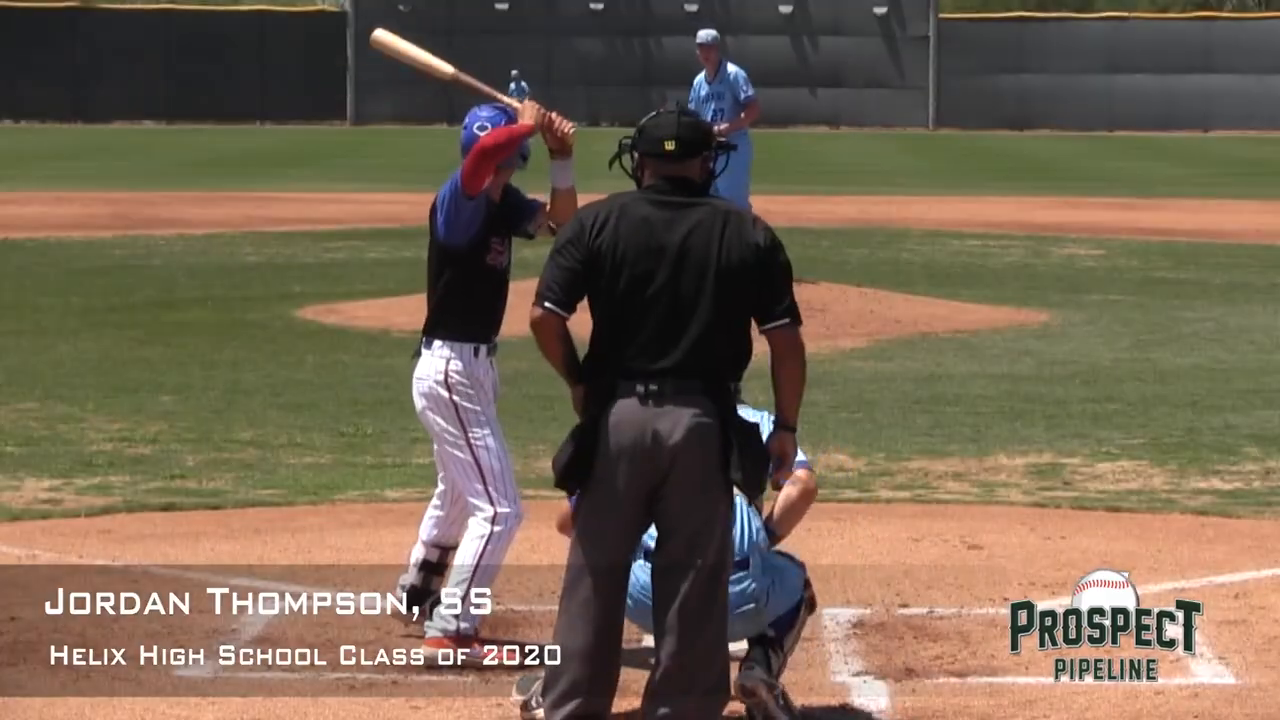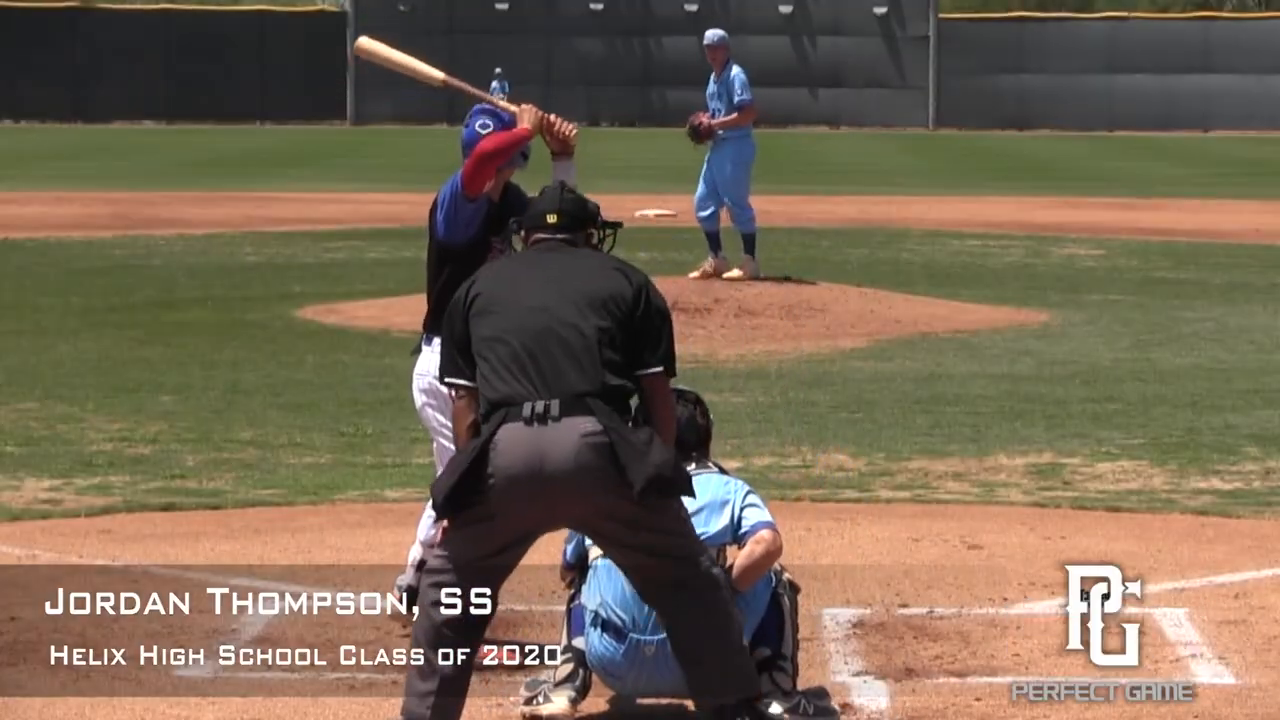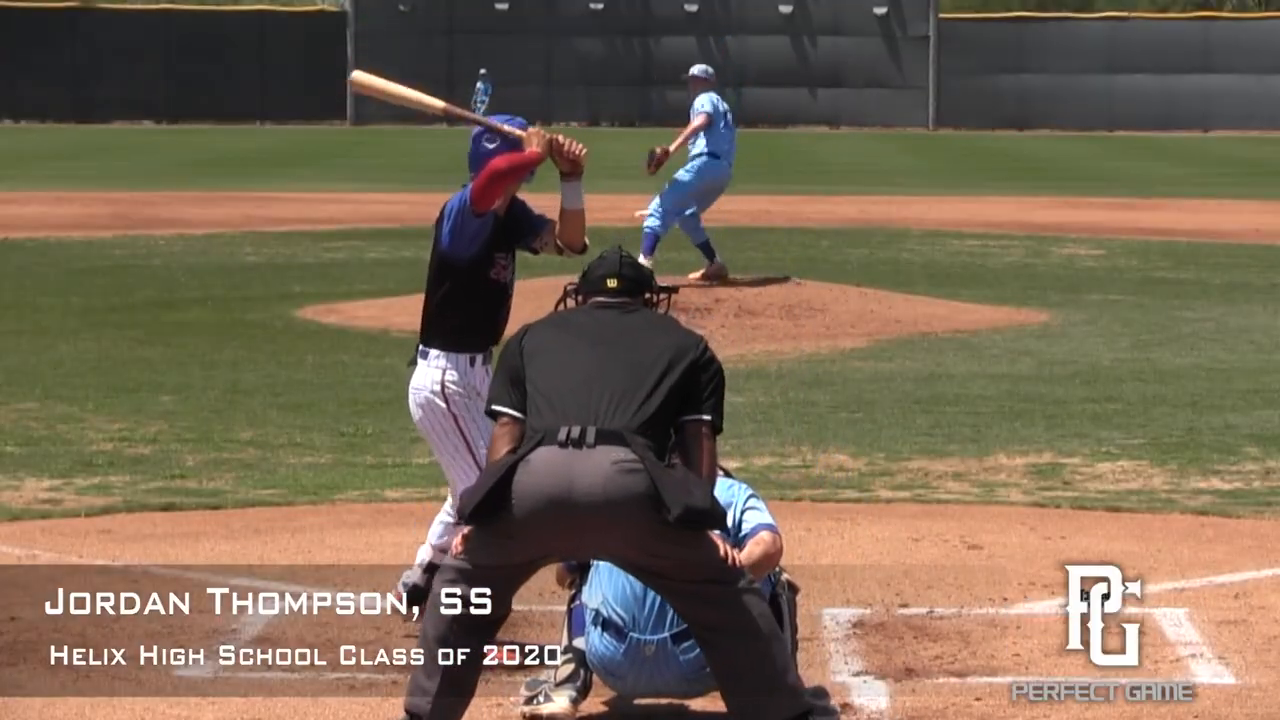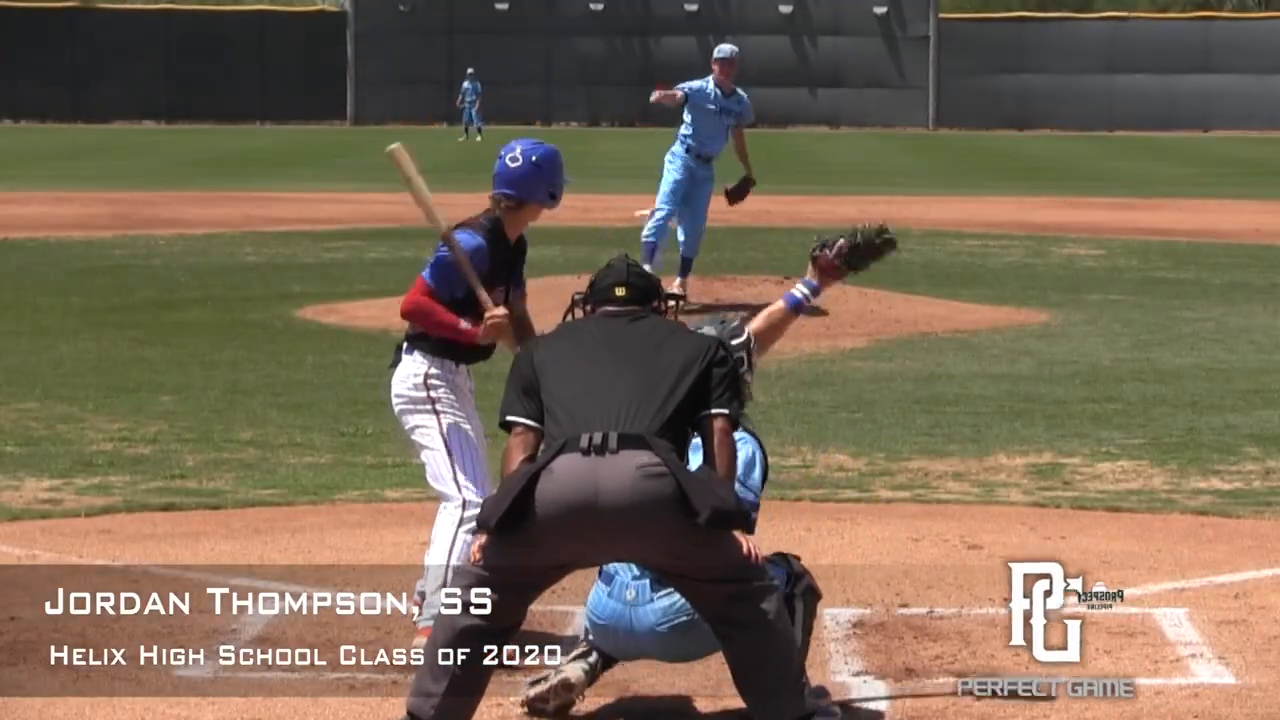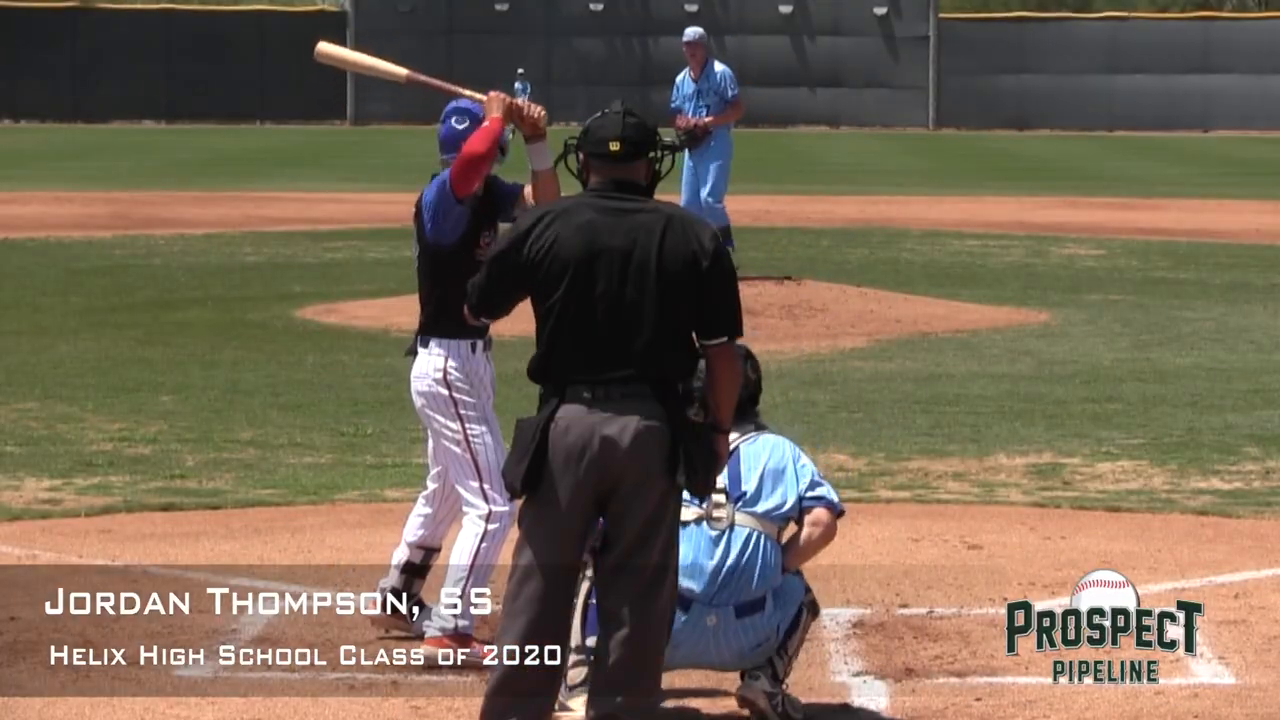
dt=1s
person 1, frame 1
left shoulder: (596, 223)
right shoulder: (748, 233)
left elbow: (544, 317)
right elbow: (786, 340)
left wrist: (578, 381)
right wrist: (786, 427)
left hip: (619, 417)
right hip: (704, 422)
left knee: (596, 575)
right knee: (694, 583)
person 1, frame 2
left shoulder: (480, 283)
right shoulder: (626, 279)
left elbow: (464, 400)
right elbow: (657, 393)
left wrist: (474, 484)
right wrist: (663, 472)
left hip: (506, 452)
right hip: (599, 446)
left knee: (449, 584)
right knee: (686, 578)
person 1, frame 3
left shoulder: (533, 334)
right shoulder: (686, 344)
left elbow: (507, 432)
right elbow: (699, 439)
left wrist: (486, 513)
right wrist: (703, 520)
left hip: (538, 478)
right hip: (631, 481)
left knee: (464, 587)
right knee: (723, 598)
person 1, frame 4
left shoulder: (544, 346)
right shoulder: (700, 346)
left elbow: (521, 441)
right elbow: (719, 433)
left wrist: (501, 522)
right wrist: (727, 519)
left hip: (560, 484)
right hip: (652, 483)
left knee: (479, 592)
right knee: (744, 593)
person 1, frame 5
left shoulder: (541, 227)
right shoulder: (695, 237)
left elbow: (476, 310)
right elbow: (722, 352)
right wrist: (718, 430)
left hip: (566, 425)
right hip: (652, 428)
left knee: (541, 580)
right knee: (640, 590)
person 2, frame 1
left shoulder: (503, 200)
right shoulder: (456, 198)
left elbow: (561, 222)
right elbow: (482, 153)
left wrist: (562, 156)
right wrist: (528, 124)
left hip: (468, 367)
right hip: (451, 371)
left knee: (458, 492)
right knee: (497, 509)
left ankle: (417, 593)
right ankle: (448, 632)
person 2, frame 2
left shoulder: (504, 198)
right shoulder: (458, 196)
right elbow: (483, 156)
left wrist: (563, 157)
right wrist: (526, 127)
left ankle: (416, 591)
person 2, frame 3
left shoulder: (510, 214)
right shoulder: (462, 211)
left elbow: (570, 241)
right elbow: (493, 176)
left wrist: (571, 179)
right wrist: (534, 154)
left hip: (471, 373)
right hip: (445, 378)
left ankle: (419, 589)
person 2, frame 4
left shoulder: (514, 239)
right shoulder: (471, 242)
left elbow: (516, 308)
right elbow: (411, 305)
left wrist: (527, 341)
right wrist: (473, 331)
left hip: (454, 377)
right hip: (426, 379)
left knee: (473, 494)
right knee: (467, 499)
left ankle: (432, 592)
right ankle: (434, 626)
person 2, frame 5
left shoulder: (484, 191)
right shoulder: (441, 195)
left elbow: (545, 203)
right elbow: (471, 157)
left wrist: (536, 140)
right wrist: (497, 117)
left hip: (465, 362)
right hip: (448, 367)
left knee: (445, 491)
right knee: (491, 504)
left ankle: (397, 598)
right ankle: (448, 631)
person 3, frame 1
right shoulder: (758, 422)
left elbow: (567, 522)
right elbow: (803, 482)
right wrist: (767, 537)
left hip: (646, 594)
right hip: (739, 597)
right knee: (792, 580)
right ankle: (761, 671)
person 3, frame 2
right shoulder: (727, 487)
left elbow: (569, 572)
right elbow: (767, 544)
left hip: (612, 667)
right knee: (772, 581)
left ankle: (565, 690)
person 3, frame 3
right shoulder: (732, 491)
left elbow: (565, 575)
right elbow: (768, 547)
left hip: (612, 665)
right hip: (697, 666)
left knee: (581, 579)
right knee: (773, 582)
left ankle: (565, 689)
person 3, frame 4
right shoulder: (739, 443)
left elbow: (739, 346)
left wrist: (809, 288)
left hip: (608, 616)
right hip: (675, 620)
right knee: (792, 578)
left ankle: (578, 667)
person 3, frame 5
right shoulder: (779, 449)
right elbow: (822, 524)
right wrist: (774, 569)
right hip: (744, 640)
right knee: (795, 593)
left ankle: (581, 688)
right ankle: (764, 681)
person 4, frame 1
left shoulder: (734, 74)
right shoulder: (699, 81)
left elbow: (753, 111)
left wrist: (726, 128)
left hip: (734, 149)
left knee: (736, 204)
person 4, frame 2
left shoulder: (735, 75)
right shoulder: (713, 77)
left elbow: (748, 114)
left wrist: (715, 124)
left hip: (736, 146)
right hip: (716, 147)
left knee: (737, 204)
right knee: (704, 203)
left ankle: (750, 263)
right ankle: (716, 260)
person 4, frame 3
left shoulder: (704, 99)
right shoulder: (722, 107)
left elbow: (701, 122)
left wrist: (672, 147)
left hip: (705, 166)
right hip: (723, 172)
left knee: (659, 209)
right knee: (687, 216)
left ankle: (644, 263)
right ankle: (715, 265)
person 4, frame 4
left shoulder: (740, 100)
right shoulder: (697, 89)
left elbow: (737, 136)
right elbow: (676, 97)
left wrist: (748, 170)
right wrist: (663, 96)
left hip: (705, 165)
right hip: (681, 158)
left knee: (693, 229)
right knee: (663, 213)
left ankle: (680, 283)
person 4, frame 5
left shoulder: (721, 72)
right shoulder: (681, 79)
left elbow: (738, 110)
right elbow: (677, 115)
left wrist: (706, 122)
right wrist: (683, 123)
left hip: (716, 144)
right hip: (692, 146)
left knee: (710, 199)
right knee: (690, 206)
left ankle: (728, 252)
